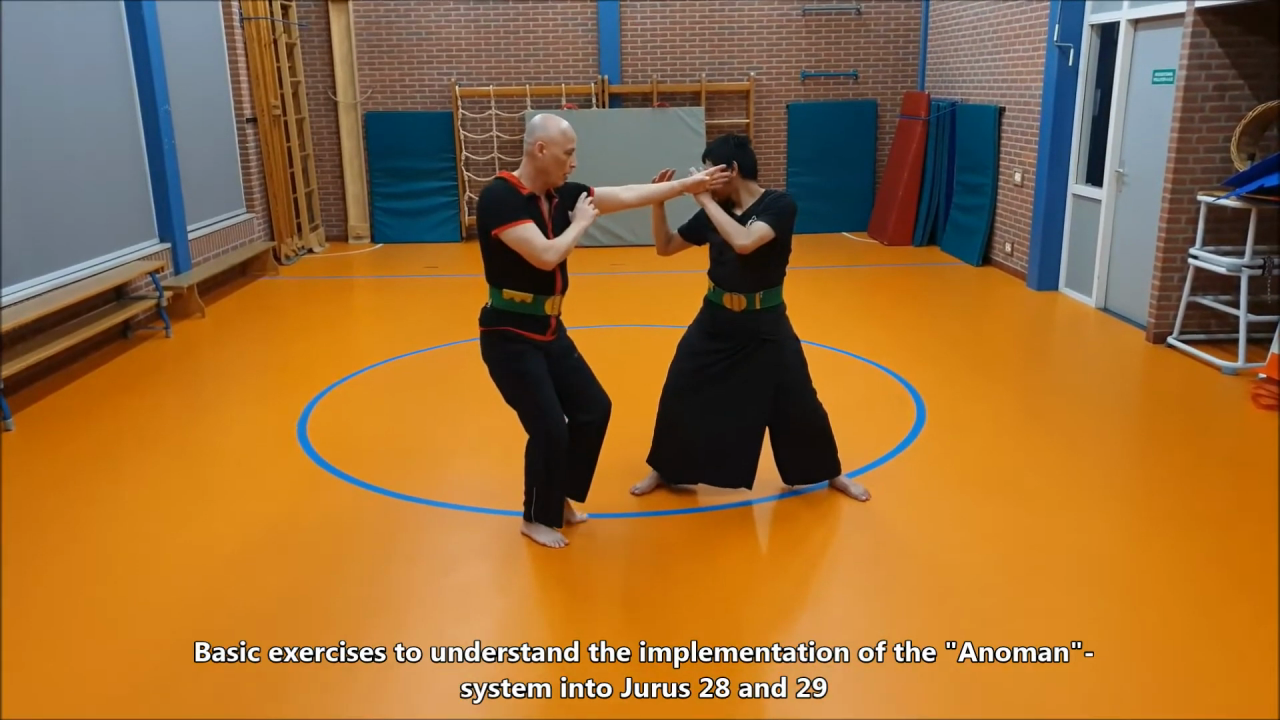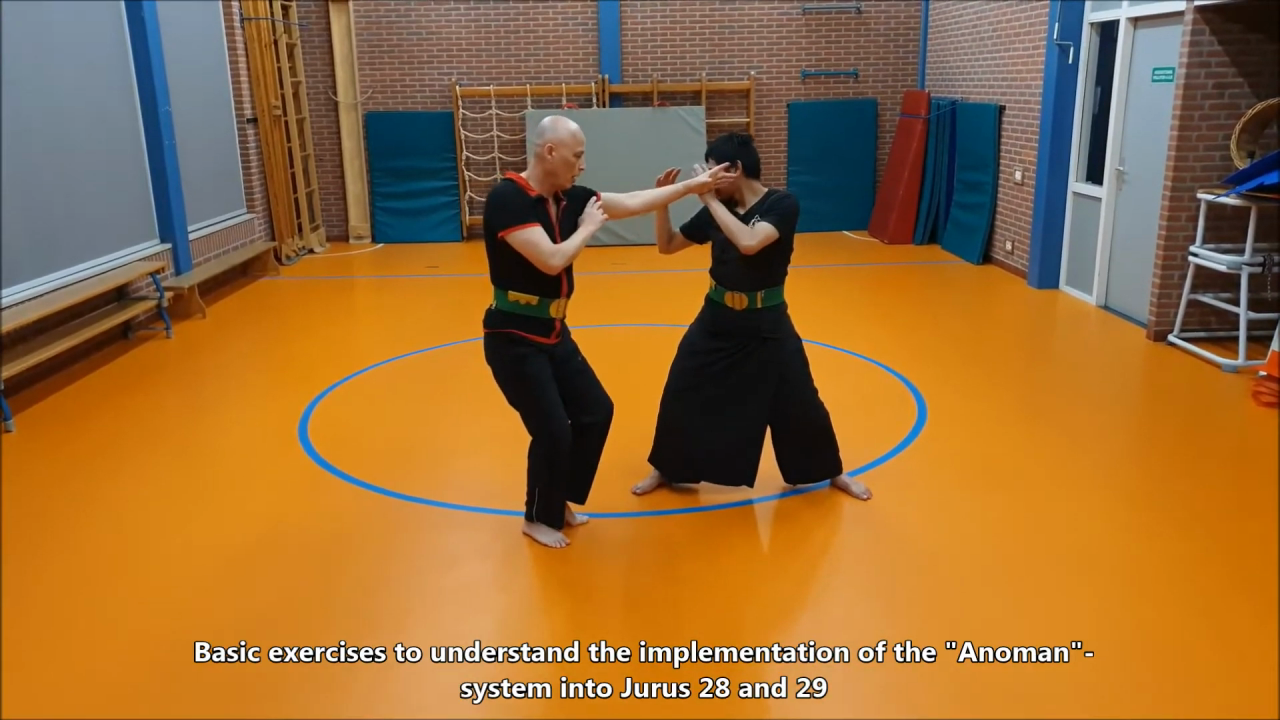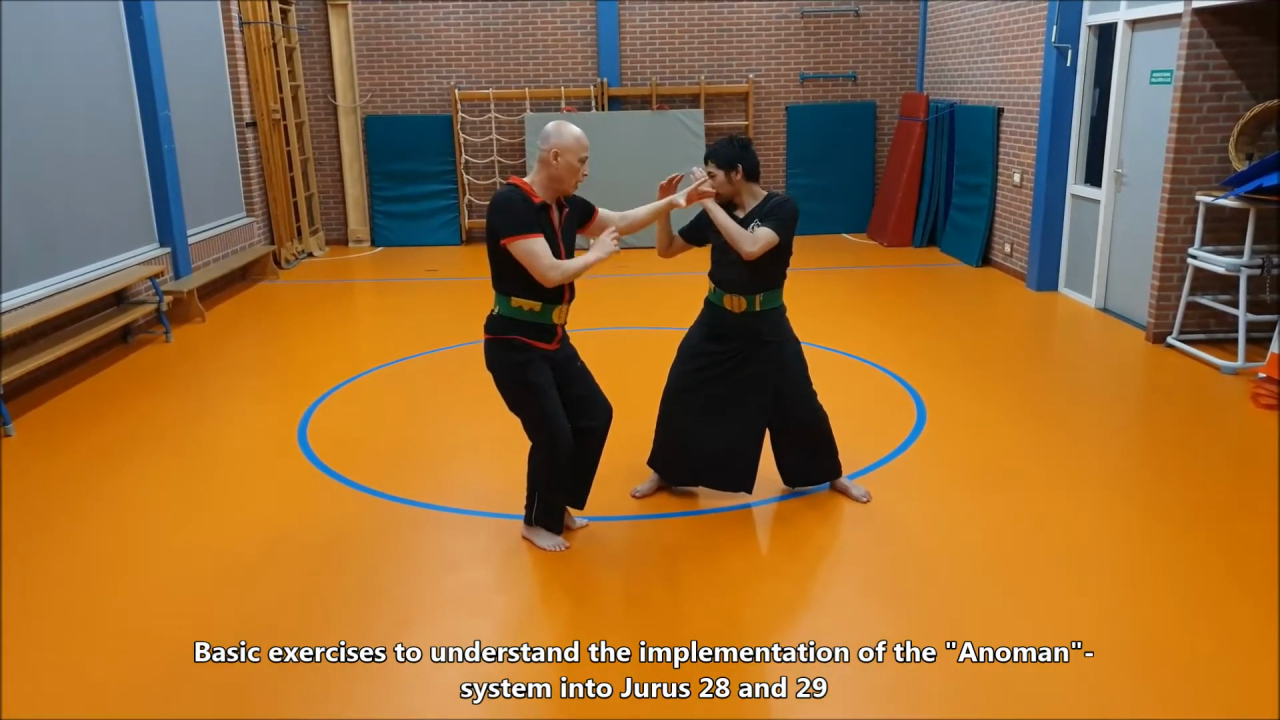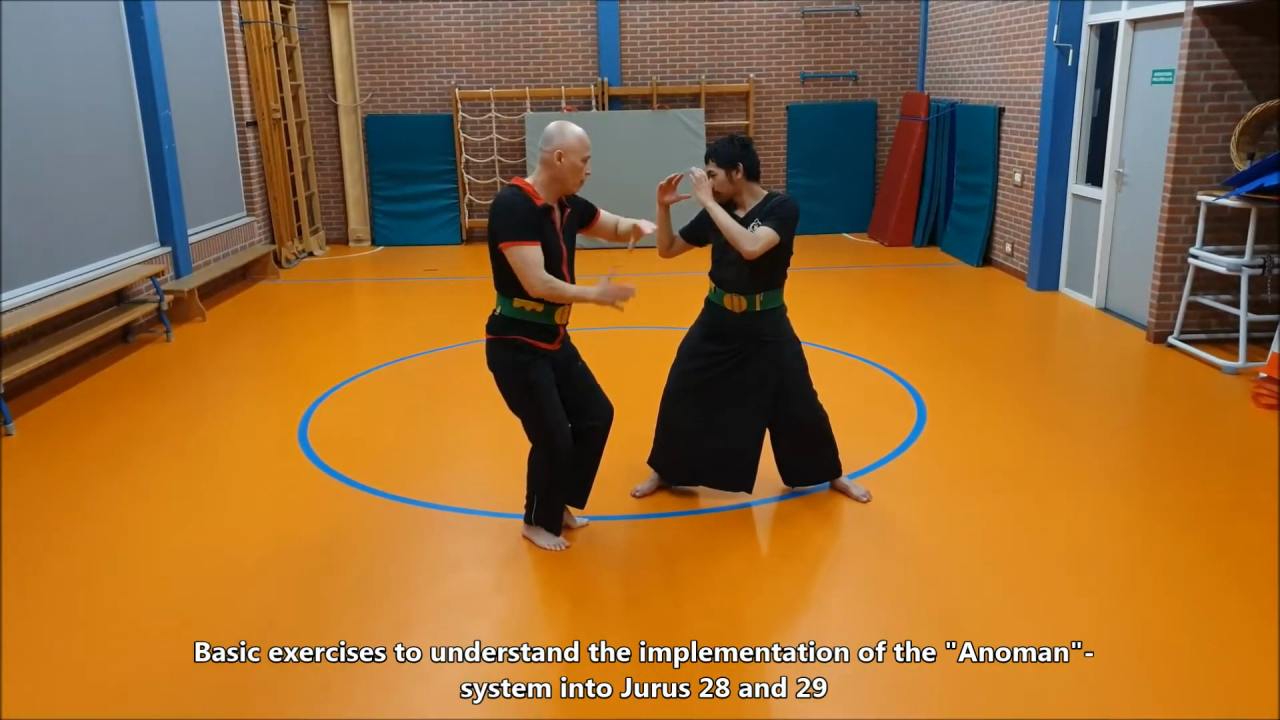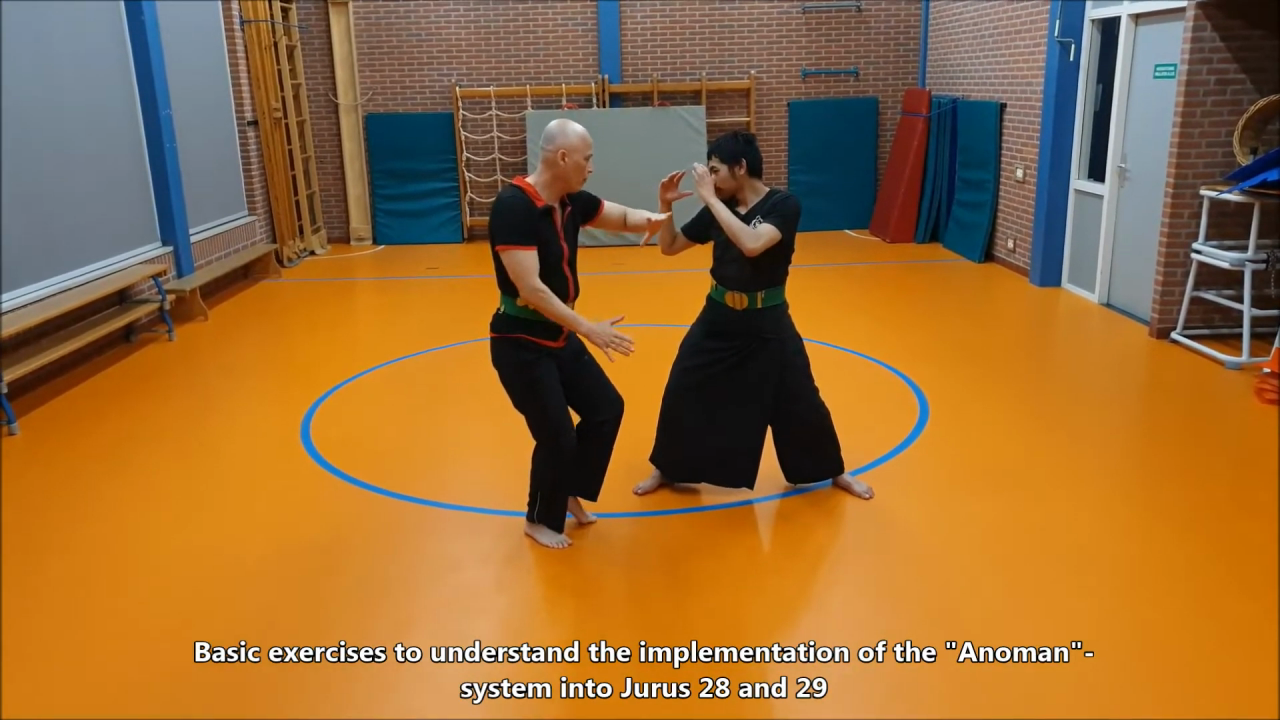
dt=0.4s
person 1, frame 1
left shoulder: (561, 194)
right shoulder: (499, 197)
left elbow: (626, 196)
right elbow: (546, 255)
left wrist: (688, 184)
right wrist: (581, 222)
left hip: (549, 330)
right hip: (510, 336)
left knee: (593, 409)
right knee: (548, 428)
left ankle: (560, 498)
right ankle: (537, 518)
person 1, frame 2
left shoulder: (568, 197)
right shoulder: (506, 198)
left elbow: (629, 202)
right elbow: (551, 259)
left wrist: (692, 185)
right wrist: (588, 227)
left hip: (553, 332)
right hip: (514, 338)
left knee: (595, 412)
right knee: (552, 430)
left ankle: (558, 502)
right ankle: (539, 518)
person 1, frame 3
left shoulder: (566, 204)
right shoulder: (509, 204)
left elbow: (620, 222)
right elbow: (548, 272)
left wrist: (670, 202)
right wrist: (595, 253)
left hip: (551, 337)
right hip: (514, 344)
left knee: (594, 416)
right knee: (553, 436)
left ankle: (559, 505)
right ankle: (538, 523)
person 1, frame 4
left shoulder: (568, 205)
right shoulder: (512, 206)
left elbow: (613, 228)
right elbow: (536, 284)
left wrist: (635, 225)
right wrist: (596, 294)
left hip: (553, 338)
right hip: (516, 344)
left knee: (596, 416)
right knee: (553, 437)
left ankle: (559, 504)
right ankle: (538, 522)
person 1, frame 5
left shoulder: (571, 201)
right shoulder: (513, 207)
left elbow: (622, 217)
right elbow: (531, 289)
left wrist: (649, 219)
right wrist: (590, 330)
left hip: (559, 334)
right hip: (520, 342)
left knee: (605, 408)
right knee: (557, 436)
left ankle: (572, 494)
right ankle: (542, 520)
person 2, frame 1
left shoulder: (779, 205)
right shoulder: (716, 210)
left elbow: (744, 242)
right elbow: (665, 246)
left wrist: (705, 200)
right wrist: (658, 202)
left hip: (765, 324)
right hip: (715, 320)
left knee: (798, 403)
right knee: (679, 396)
left ankle: (831, 473)
right ankle: (664, 471)
person 2, frame 2
left shoulder: (782, 204)
right shoulder: (718, 209)
left elbow: (749, 242)
right elbow: (667, 245)
left wrist: (710, 200)
left hip: (766, 323)
right hip: (716, 319)
left knee: (799, 403)
right knee: (679, 396)
left ankle: (833, 472)
right ankle: (665, 469)
person 2, frame 3
left shoulder: (781, 208)
right shoulder: (717, 211)
left elbow: (750, 248)
right elbow: (666, 249)
left wrist: (709, 203)
left hip: (765, 325)
right hip: (716, 322)
left knee: (799, 406)
right knee: (679, 398)
left ankle: (832, 475)
right ankle: (664, 473)
person 2, frame 4
left shoulder: (783, 208)
right shoulder: (718, 211)
left elbow: (751, 247)
right elbow: (668, 249)
left wrist: (708, 201)
right wrist: (663, 207)
left hip: (766, 325)
right hip: (716, 321)
left knee: (799, 406)
right knee: (679, 398)
left ankle: (833, 475)
right ankle: (664, 472)
person 2, frame 5
left shoulder: (784, 205)
right shoulder: (719, 208)
left elbow: (752, 244)
right elbow: (669, 246)
left wrist: (709, 197)
right wrist: (665, 205)
left hip: (767, 322)
right hip: (718, 318)
left knee: (800, 401)
right knee: (682, 394)
left ankle: (835, 472)
right ankle: (666, 470)
